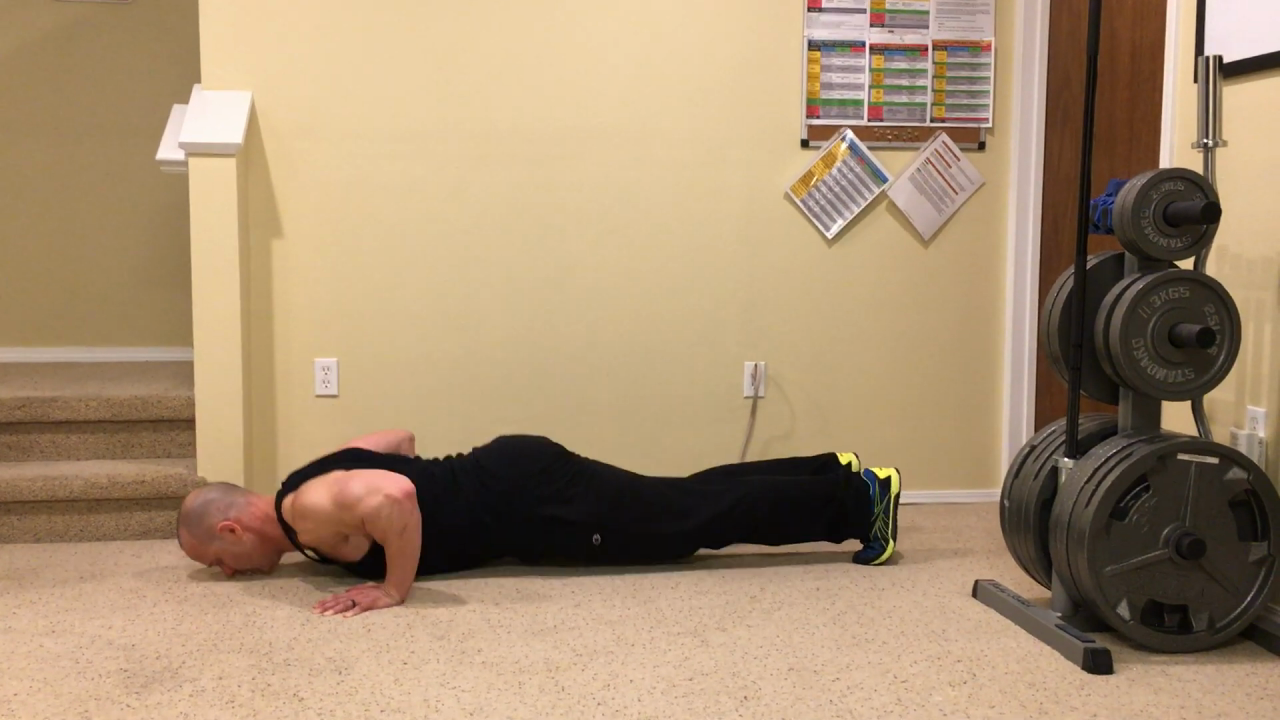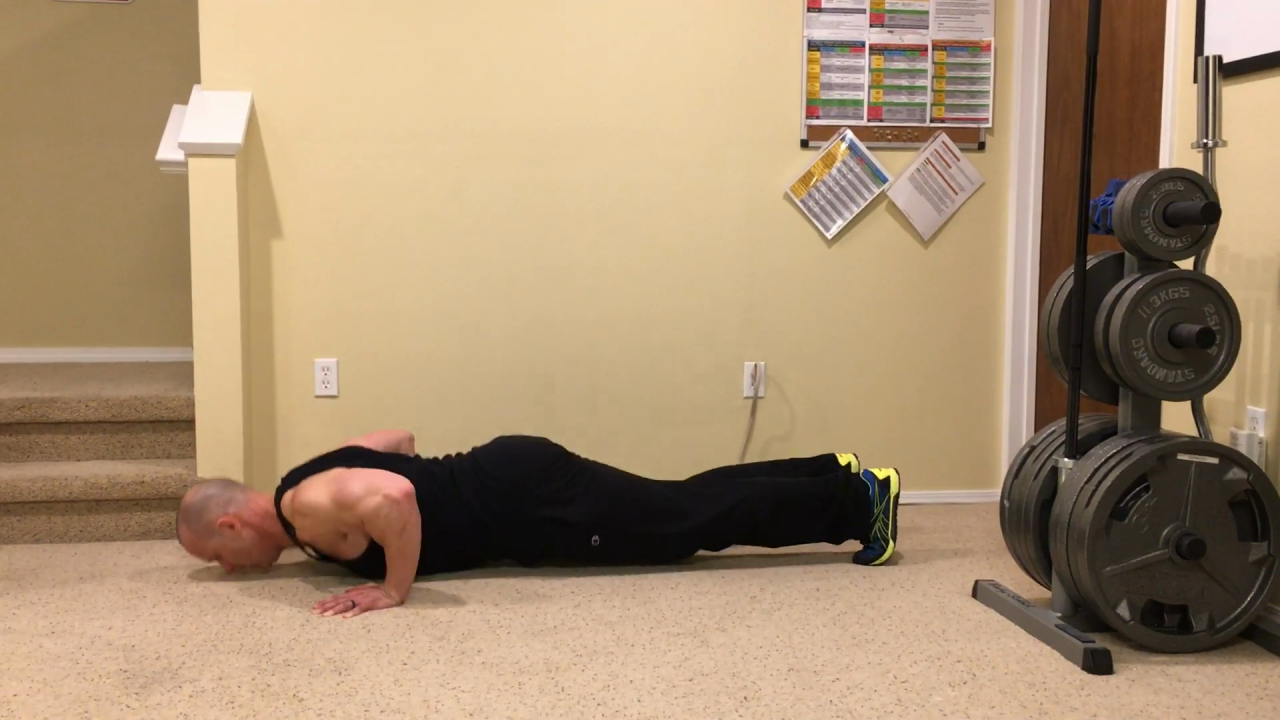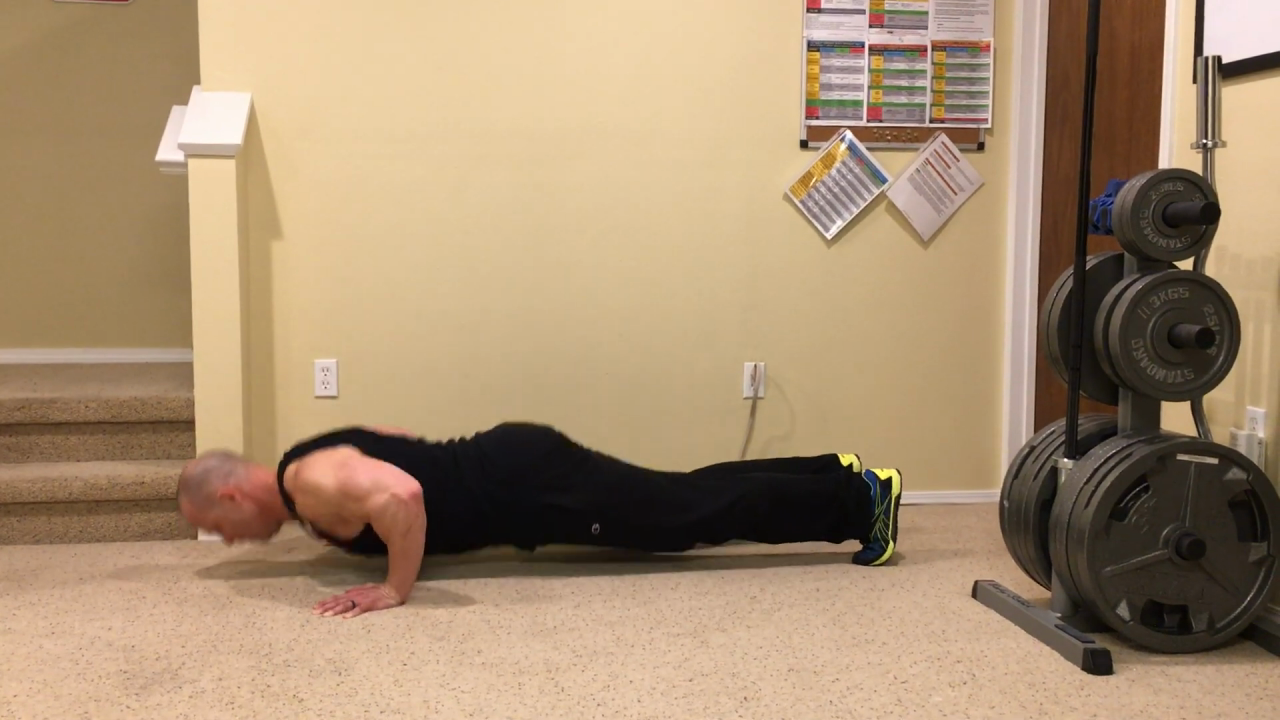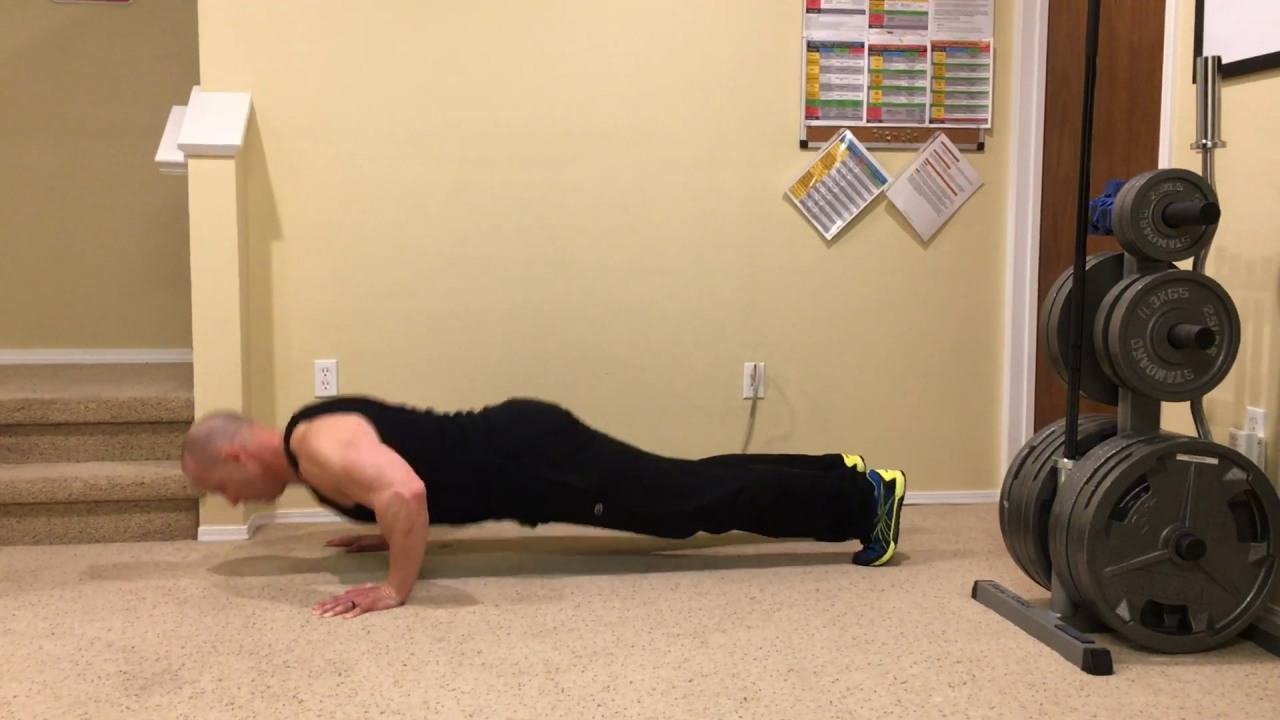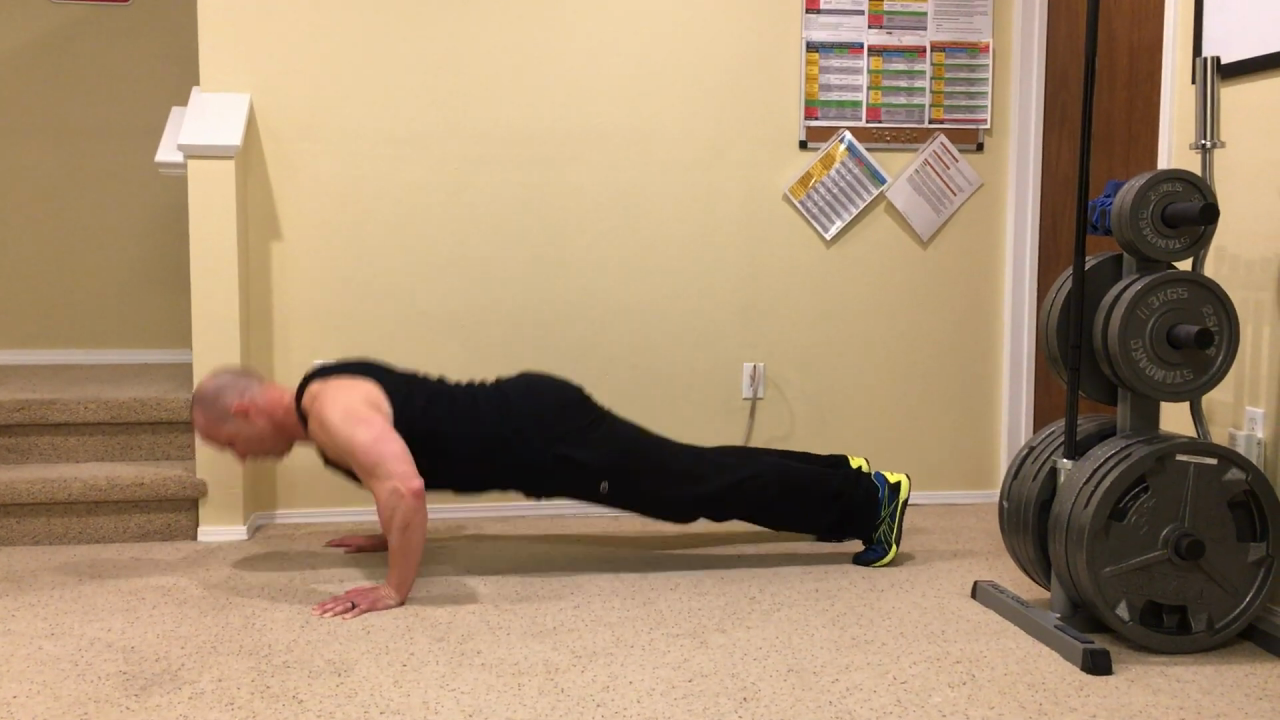
dt=0.1s
person 1, frame 1
left shoulder: (306, 512)
right shoulder: (314, 486)
left elbow: (395, 496)
right elbow: (401, 439)
left wrist: (393, 588)
left hip: (525, 500)
right hip: (511, 475)
left knee: (698, 519)
right knee: (688, 499)
left ankle: (859, 495)
right ankle: (836, 476)
person 1, frame 2
left shoulder: (306, 508)
right shoulder: (314, 482)
left elbow: (394, 496)
right elbow: (401, 439)
left wrist: (393, 588)
left hip: (525, 503)
right hip: (509, 474)
left knee: (697, 521)
right knee: (687, 502)
left ankle: (857, 497)
right ankle: (837, 477)
person 1, frame 3
left shoulder: (308, 485)
right shoulder: (313, 458)
left elbow: (404, 495)
left wrist: (395, 588)
right wrist: (384, 537)
left hip: (529, 488)
right hip: (514, 464)
left knee: (697, 514)
right knee: (690, 494)
left ankle: (861, 500)
right ankle: (838, 478)
person 1, frame 4
left shoulder: (313, 450)
right shoulder: (316, 429)
left elbow: (407, 492)
left wrist: (396, 588)
right wrist: (387, 531)
left hip: (532, 463)
right hip: (515, 440)
left knee: (701, 500)
right knee: (694, 485)
left ankle: (862, 498)
right ankle: (843, 478)
person 1, frame 5
left shoulder: (329, 411)
right shoulder: (329, 389)
left elbow: (406, 489)
left wrist: (395, 589)
right wrist: (390, 533)
left hip: (544, 438)
right hip: (530, 420)
left knee: (706, 488)
right knee: (700, 476)
left ankle: (869, 500)
right ankle: (850, 481)
